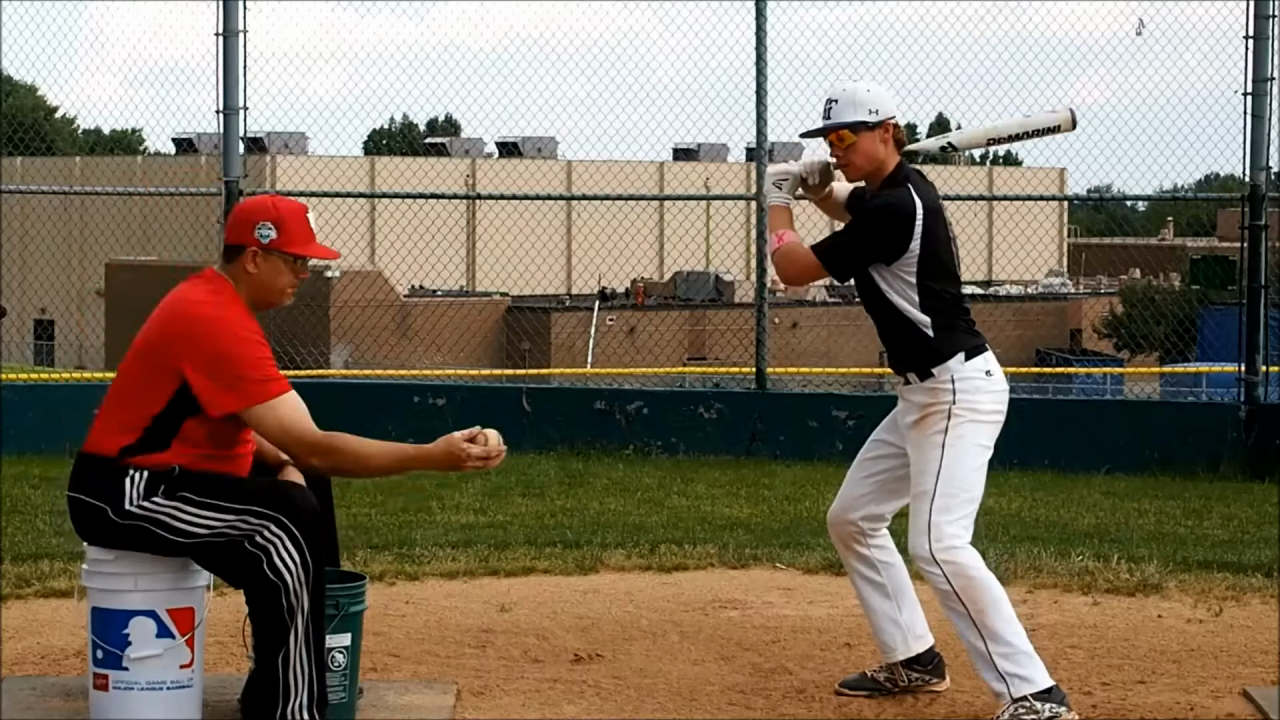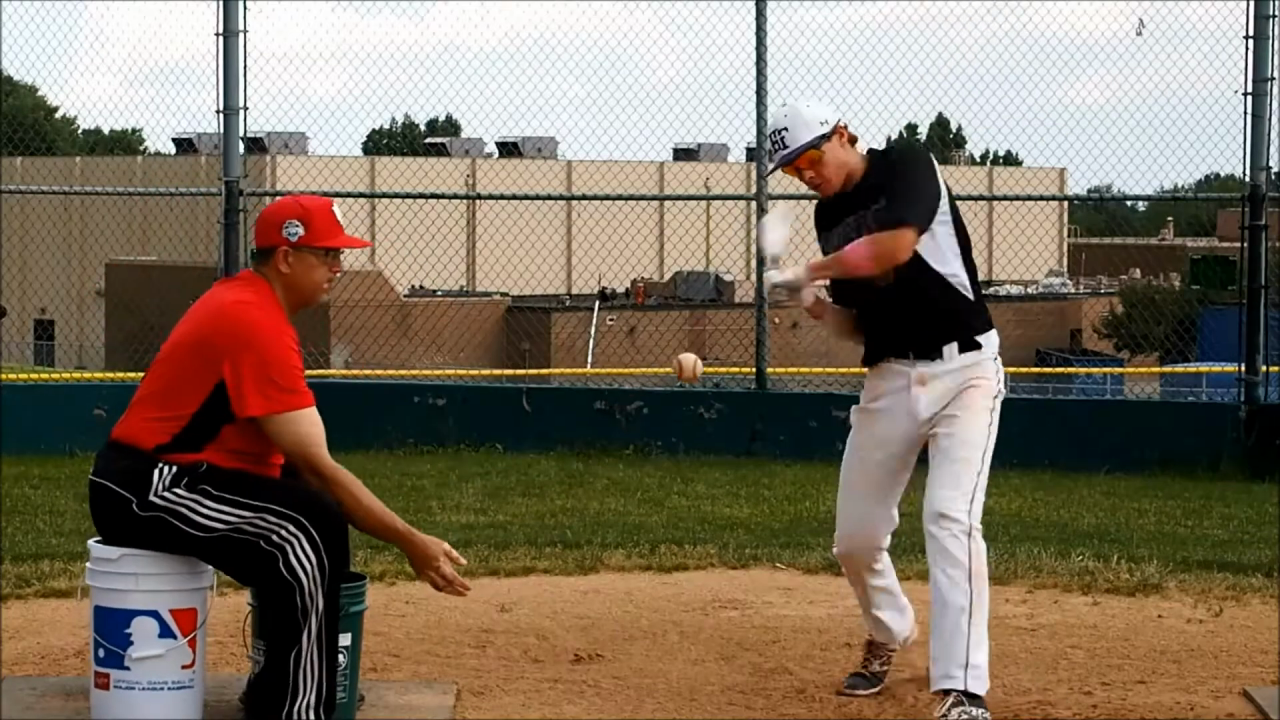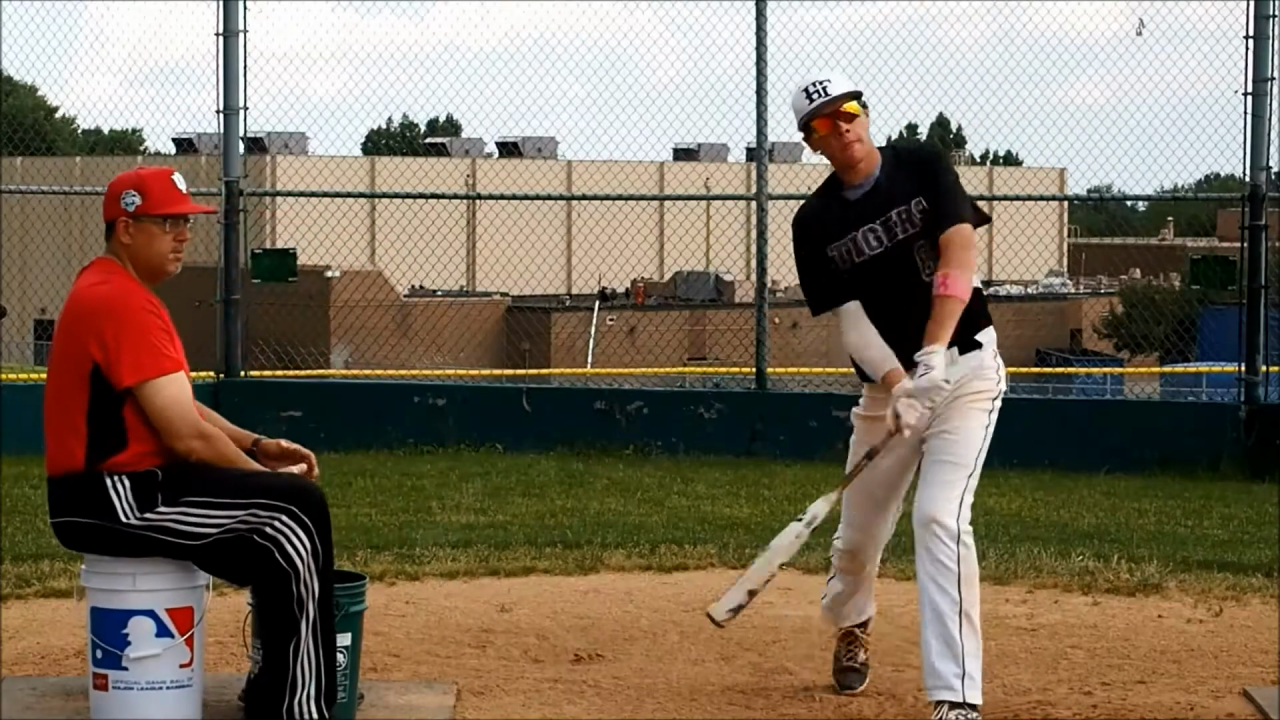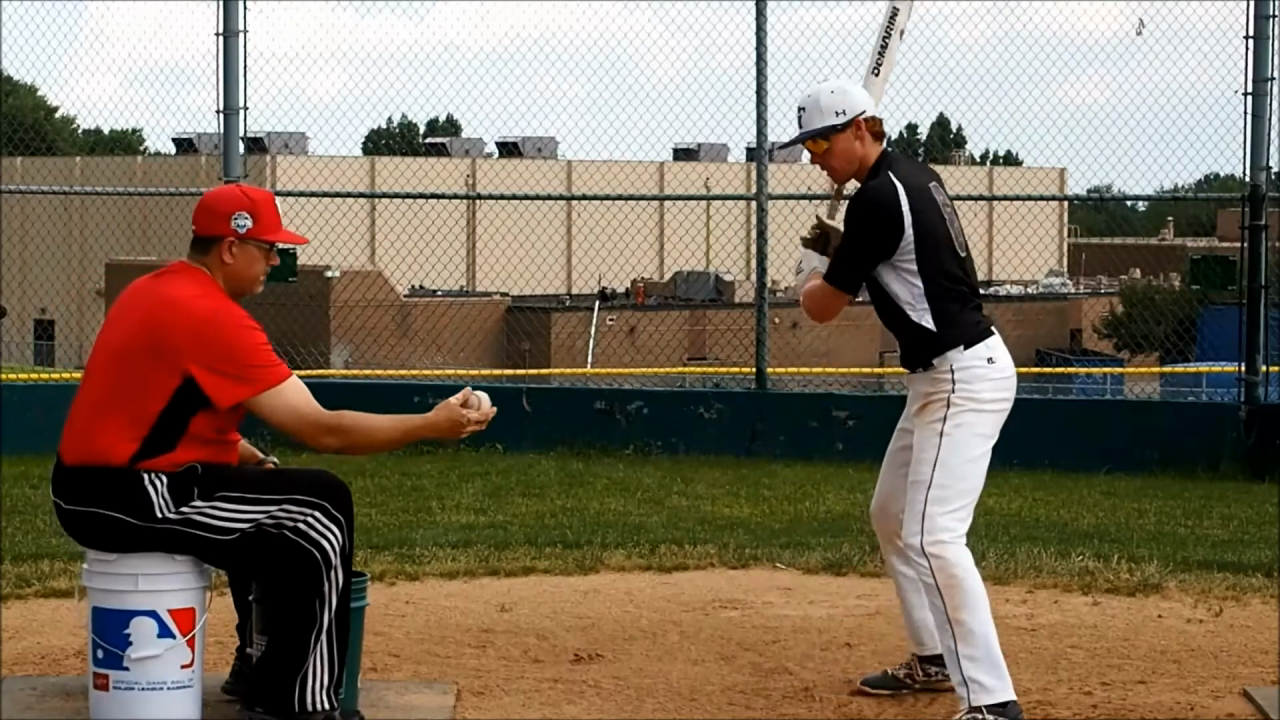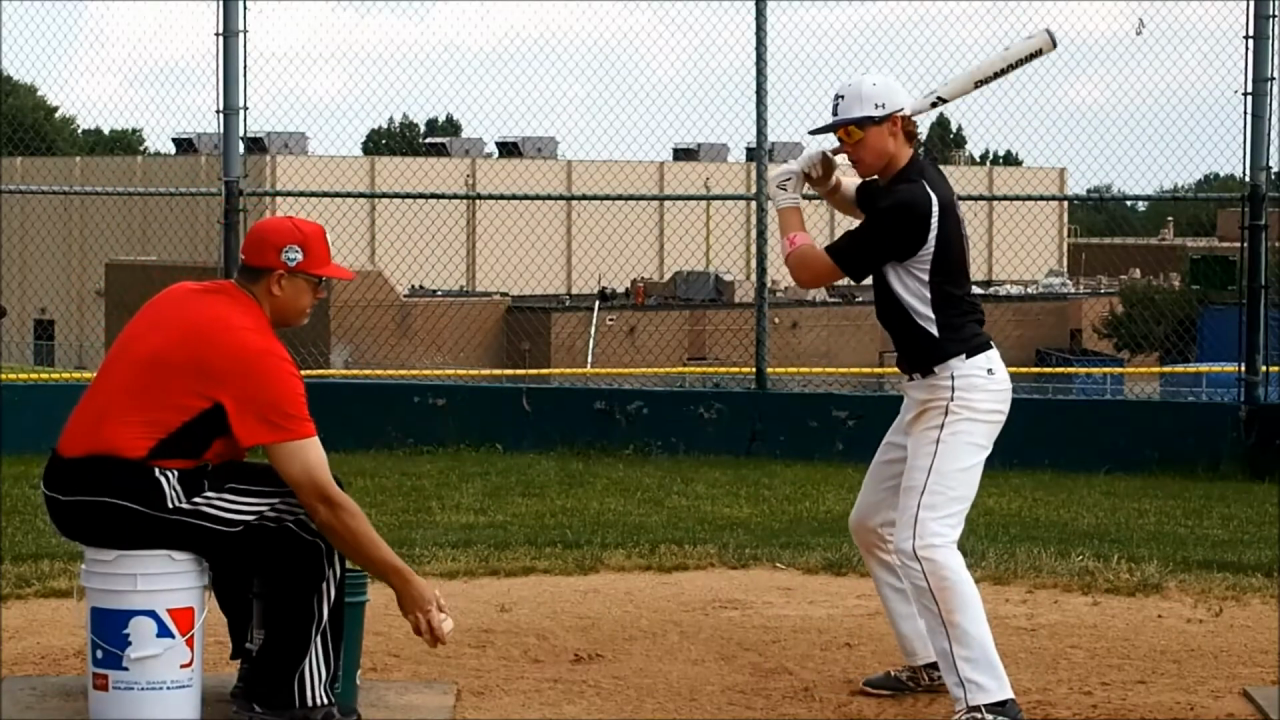
dt=1s
person 1, frame 1
left shoulder: (898, 207)
right shoulder: (891, 192)
left elbow: (793, 268)
right elbow: (845, 204)
left wrist: (777, 200)
right wrist: (815, 183)
left hip: (958, 391)
right hip: (924, 394)
left knee: (937, 543)
right knee: (850, 519)
right ankle: (914, 659)
person 1, frame 2
left shoulder: (908, 164)
right shoulder: (830, 215)
left elbow: (892, 247)
right elbow: (845, 319)
left wrist: (806, 271)
right wrist: (814, 296)
left hip: (967, 370)
right hip: (891, 379)
left knee: (951, 521)
right knee: (860, 531)
right ankle: (887, 632)
person 1, frame 3
left shoulder: (924, 163)
right shoulder: (814, 222)
left elbow: (961, 253)
right elbow: (849, 321)
left wrist: (934, 353)
right wrist: (893, 390)
left hip: (966, 368)
right hip: (888, 384)
left knee: (940, 519)
right knee: (858, 534)
right ankle: (851, 626)
person 1, frame 4
left shoulder: (877, 198)
right shoulder: (911, 174)
left elbow: (822, 306)
left wrist: (813, 265)
right wrist: (844, 244)
left hip: (963, 376)
right hip: (944, 374)
left knee: (932, 535)
right knee: (891, 516)
right ankle: (933, 656)
person 1, frame 5
left shoulder: (911, 201)
right shoulder: (911, 181)
left elbow: (811, 271)
right elbow: (863, 200)
left wrist: (787, 203)
right wrist: (824, 181)
left hip: (962, 387)
right hip: (932, 388)
left knee: (924, 540)
right knee: (873, 523)
right ankle: (931, 661)
person 2, frame 1
left shoulder: (210, 295)
right shoulder: (218, 322)
left elbow: (228, 408)
right elbow: (314, 448)
left wrist: (276, 460)
right wrist: (434, 455)
left hip: (153, 473)
right hip: (124, 496)
left knee: (297, 485)
right knee: (284, 523)
person 2, frame 2
left shoulder: (244, 298)
right shoulder: (260, 325)
left elbow: (253, 418)
right elbow: (316, 468)
left wrist: (318, 472)
right wrist: (410, 542)
left hip: (165, 478)
right hip: (144, 492)
left knee: (323, 504)
right knee: (310, 522)
person 2, frame 3
left shoulder: (115, 292)
right shoulder: (122, 302)
left elbow: (181, 406)
right elbow: (188, 437)
left wrist: (257, 445)
right wrist: (270, 480)
left hip: (115, 488)
right hip: (109, 500)
left knee: (289, 498)
right knee: (297, 507)
person 2, frame 4
left shoulder: (151, 289)
right shoulder: (215, 318)
right elbow: (323, 431)
left wrist: (257, 463)
right wrist: (432, 425)
left hip: (90, 488)
right hip: (127, 500)
left knee: (274, 511)
right knee: (320, 508)
left ankle: (266, 675)
person 2, frame 5
left shoulder: (181, 297)
right shoulder: (258, 353)
right elbow: (325, 498)
right wrist: (403, 581)
left hip: (73, 486)
right hip: (118, 497)
left knee: (278, 494)
right knee: (307, 517)
left ankle: (264, 672)
